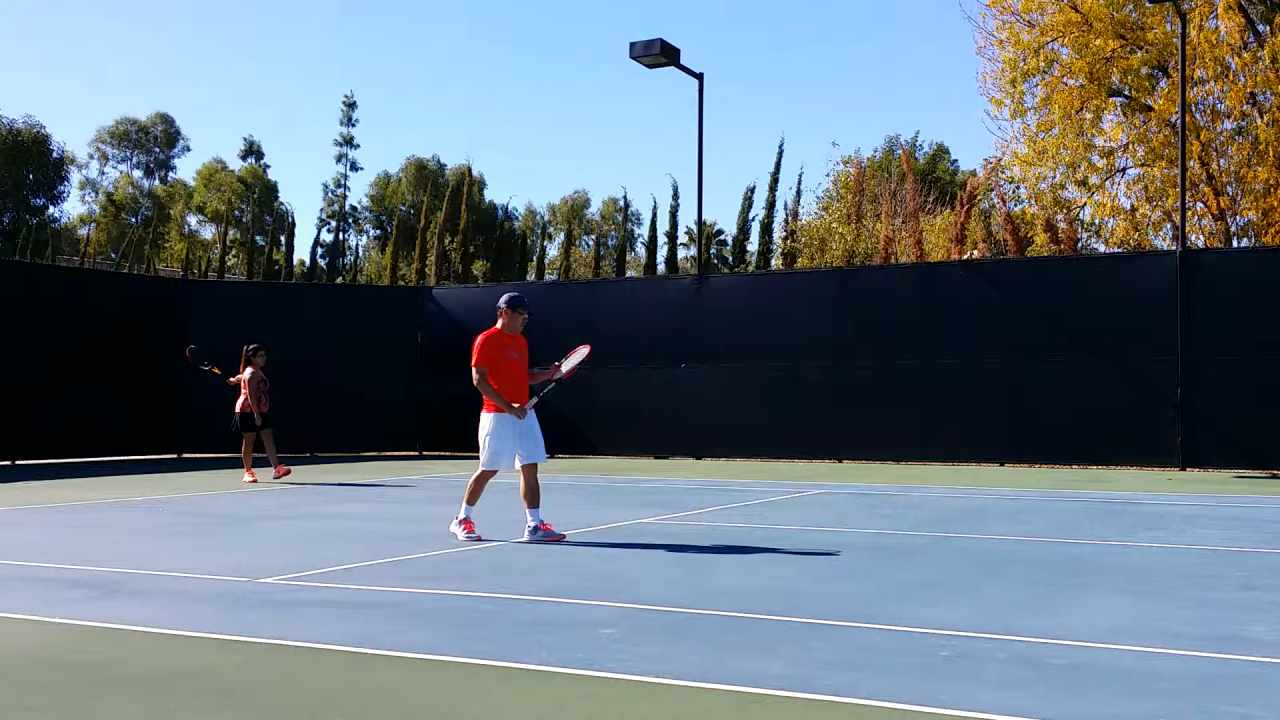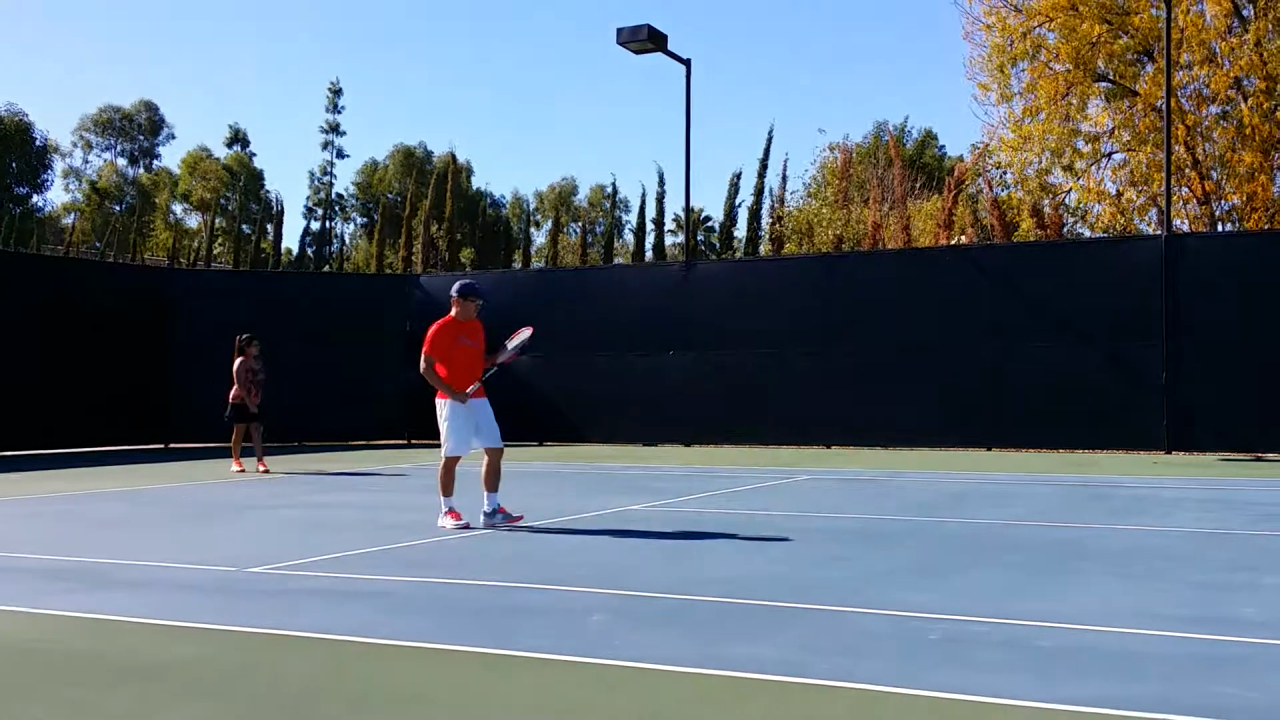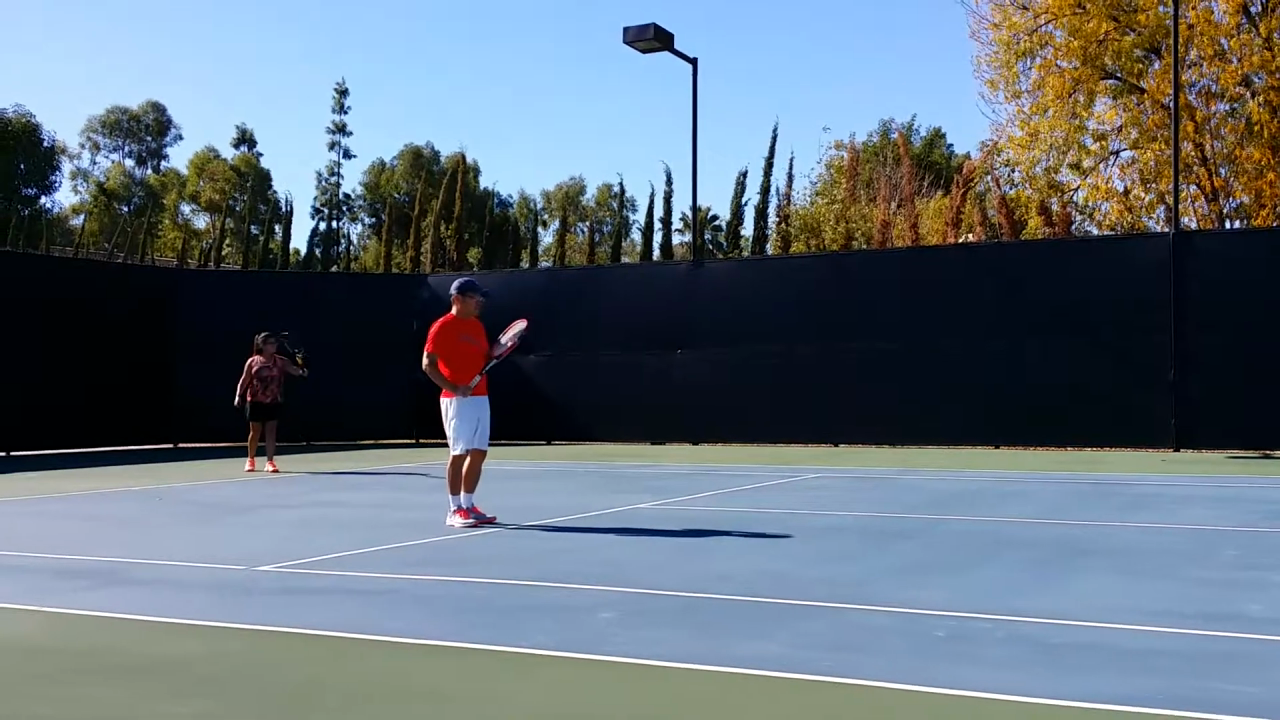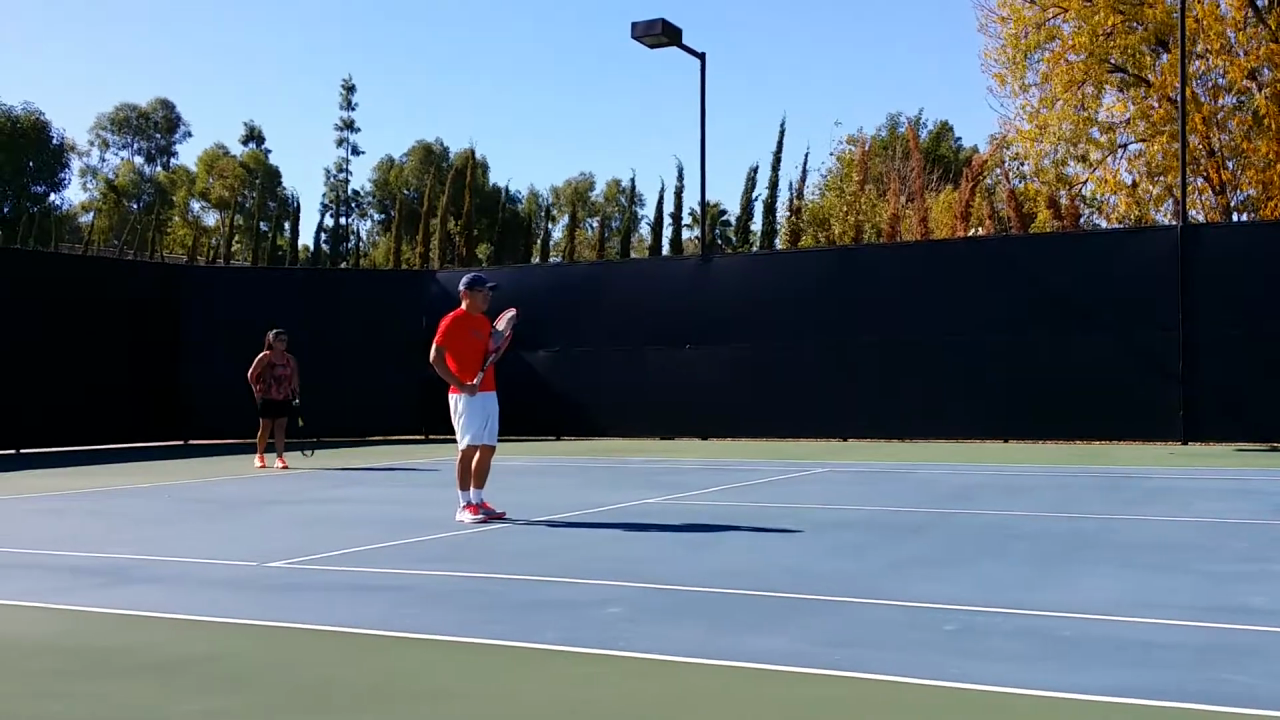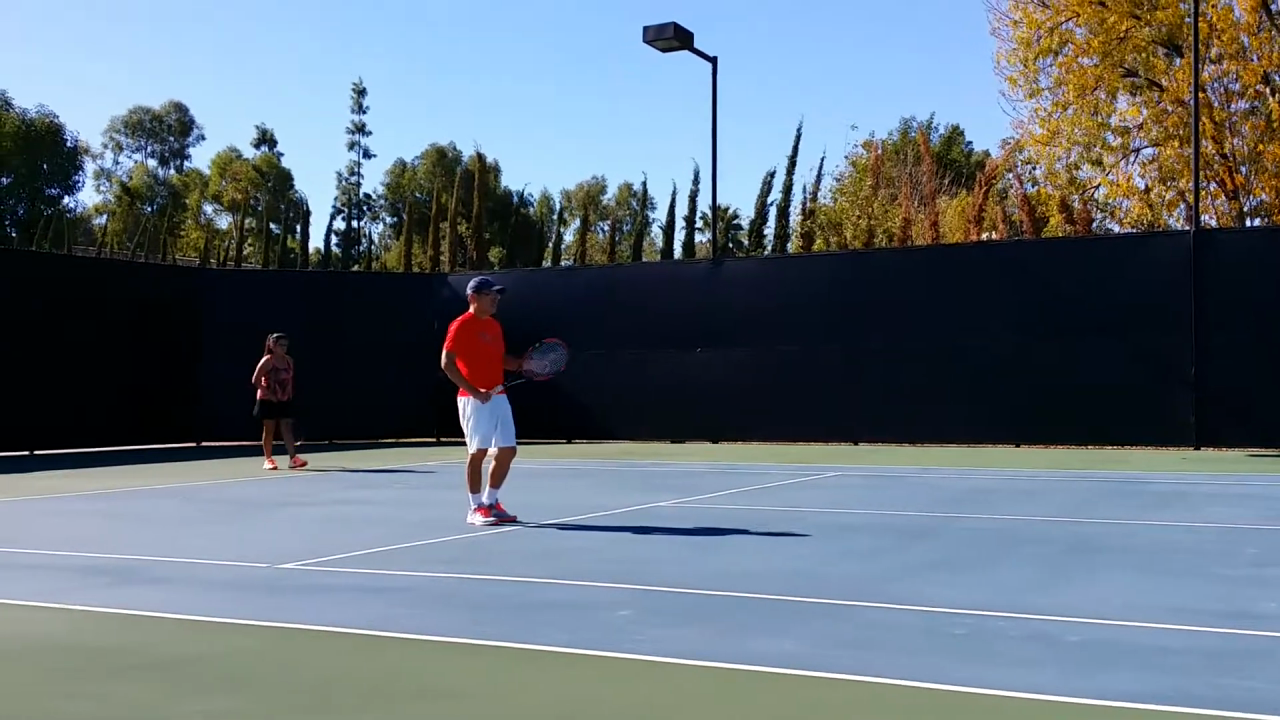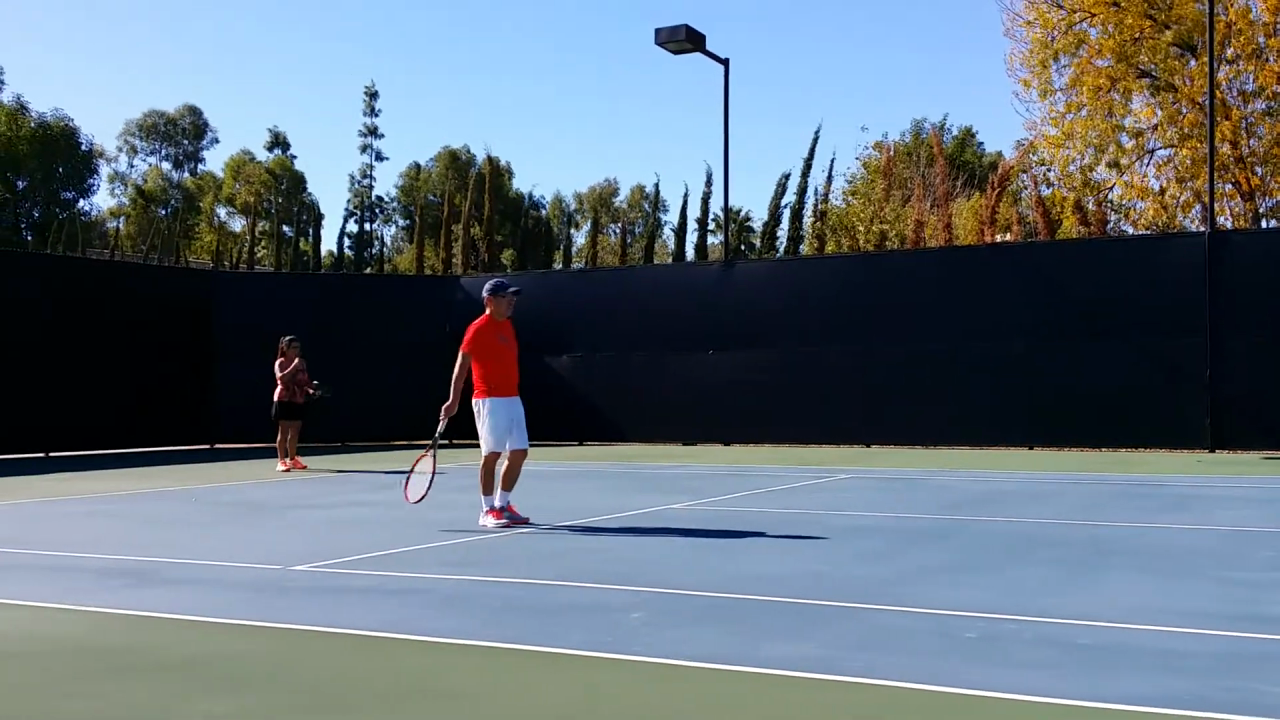
dt=0.5s
person 1, frame 1
left shoulder: (521, 341)
right shoulder: (487, 340)
right elbow: (479, 379)
left wrist: (547, 374)
right wrist: (508, 406)
left hip: (524, 415)
right hip: (497, 416)
left knee: (530, 468)
right knee: (488, 470)
left ankle: (535, 526)
right ankle: (462, 520)
person 1, frame 2
left shoulder: (477, 327)
right shoulder: (440, 329)
right elbow: (426, 367)
left wrist: (498, 358)
right wrist: (452, 393)
left hip: (478, 400)
right hip: (452, 402)
left knee: (495, 451)
right knee: (452, 457)
left ankle: (491, 510)
right ankle: (447, 511)
person 1, frame 3
left shoulder: (478, 326)
right shoulder: (443, 326)
right elbow: (428, 364)
left wrist: (497, 351)
right wrist: (453, 388)
left hip: (480, 398)
right hip: (457, 400)
left knee: (478, 453)
right knee: (459, 454)
left ankle: (468, 506)
right ankle: (454, 511)
person 1, frame 4
left shoulder: (484, 322)
right shoulder: (453, 321)
right elbow: (435, 358)
right wrist: (459, 385)
left hip: (488, 393)
right hip: (466, 396)
left knee: (487, 449)
right knee: (468, 449)
left ankle: (477, 502)
right ankle: (464, 506)
person 1, frame 5
left shoulder: (495, 325)
right shoulder: (462, 325)
right elbow: (447, 363)
left wrist: (524, 364)
right wrist: (474, 390)
left hip: (498, 397)
right hip: (475, 399)
left knee: (507, 451)
right knee: (478, 452)
left ankle: (490, 501)
right ankle: (476, 507)
person 1, frame 6
left shoulder: (507, 326)
right shoulder: (479, 328)
right elbow: (462, 364)
right wrist: (453, 400)
left hip: (512, 399)
right hip: (490, 400)
left knee: (519, 453)
right knee: (492, 454)
left ankle: (502, 505)
right ankle: (488, 510)
